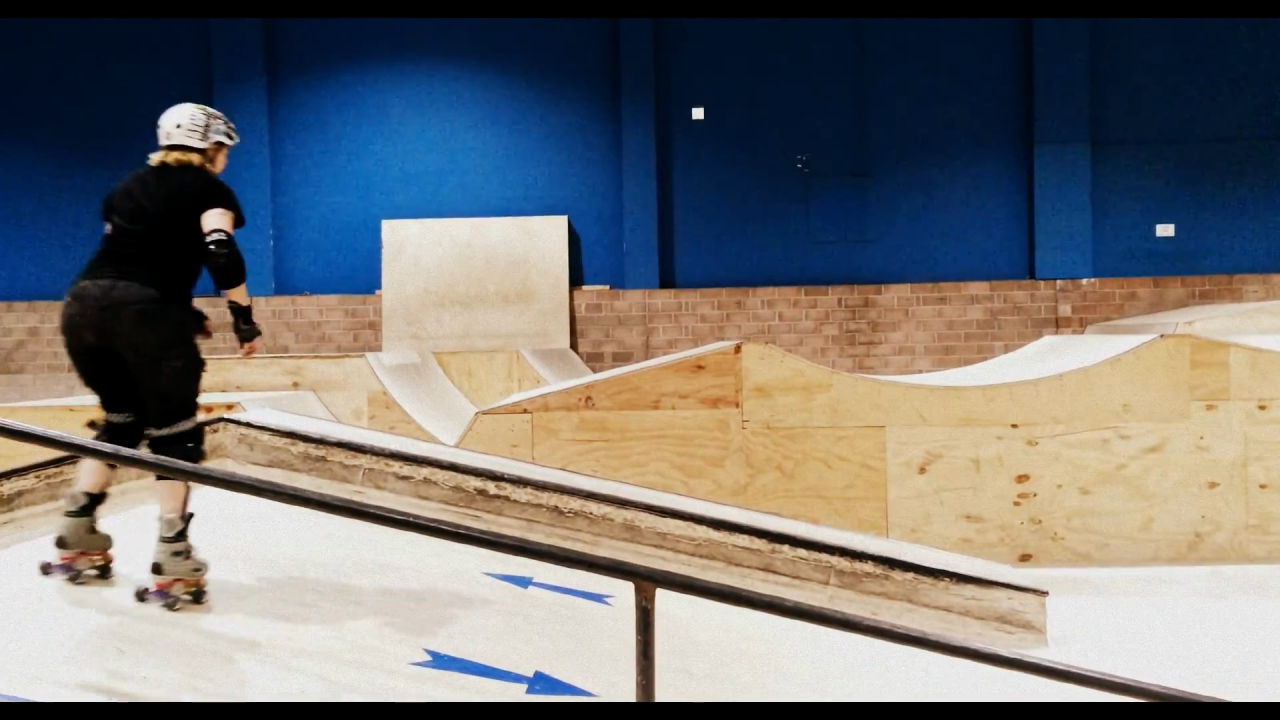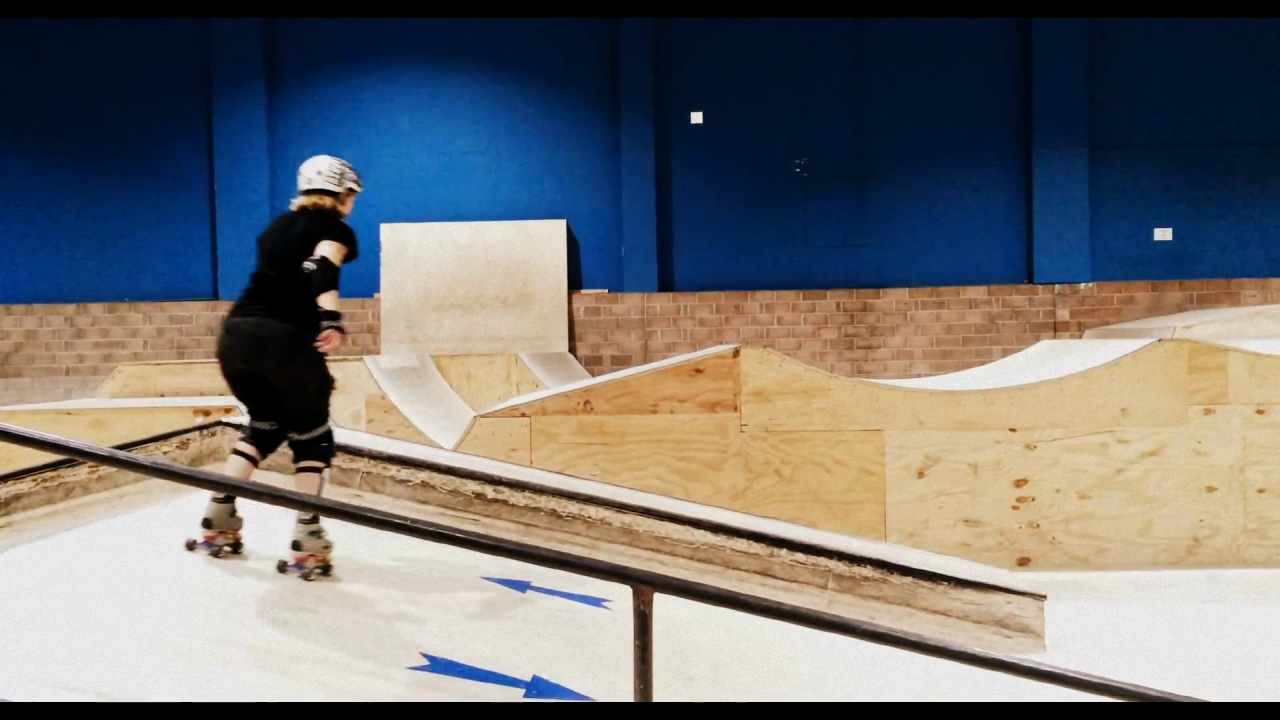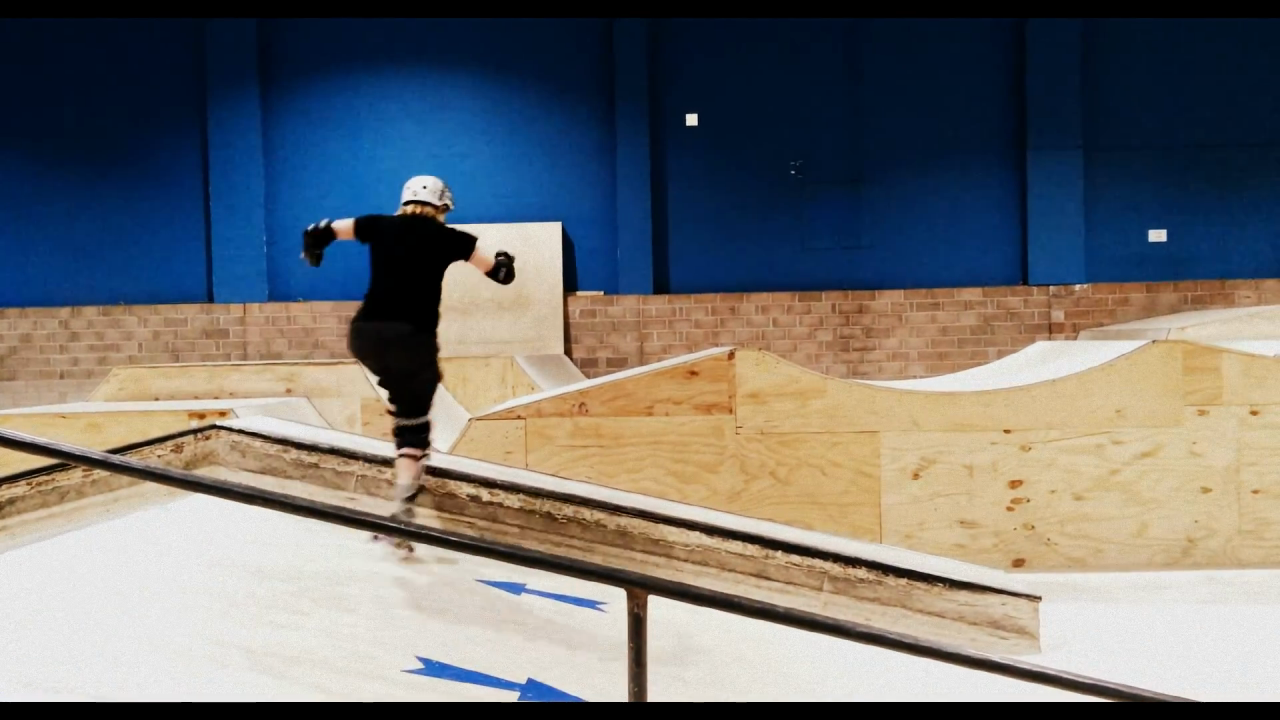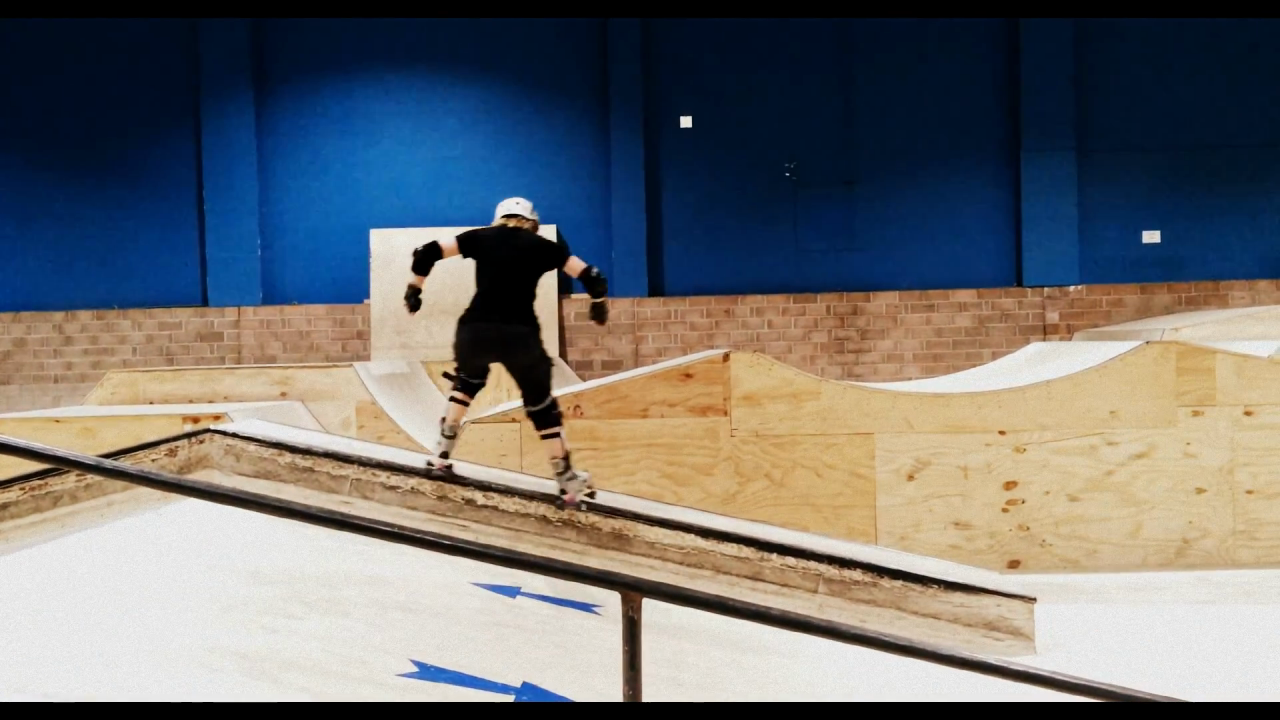
dt=0.4s
person 1, frame 1
left shoulder: (127, 187)
right shoulder: (210, 189)
right elbow: (220, 250)
left wrist: (182, 312)
right wrist: (243, 315)
left hip: (84, 303)
right hip: (148, 310)
left knee: (123, 422)
right knee: (177, 435)
left ankle: (76, 532)
person 1, frame 2
left shoulder: (277, 227)
right shoulder: (333, 228)
right elbow: (319, 271)
right wrist: (331, 319)
left hip: (236, 333)
right hip: (286, 338)
left knee: (265, 427)
right knee: (312, 440)
left ankle: (217, 519)
right ankle: (308, 540)
person 1, frame 3
left shoulder: (380, 226)
right shoulder: (447, 236)
left elbow: (322, 232)
right elbow: (500, 270)
left wrist: (313, 254)
right wrist: (504, 260)
left hip: (365, 334)
right hip: (412, 337)
left knee: (402, 393)
right knee: (416, 425)
left ankle: (411, 471)
right ankle: (399, 512)
person 1, frame 4
left shoulder: (481, 238)
right shoulder: (541, 246)
left elbow: (427, 252)
right elbow: (591, 276)
left wrist: (414, 288)
right wrist: (599, 304)
left hip: (475, 330)
right hip: (520, 335)
left knee: (468, 381)
right knee: (543, 407)
left ankle: (442, 453)
right ankle: (570, 483)
